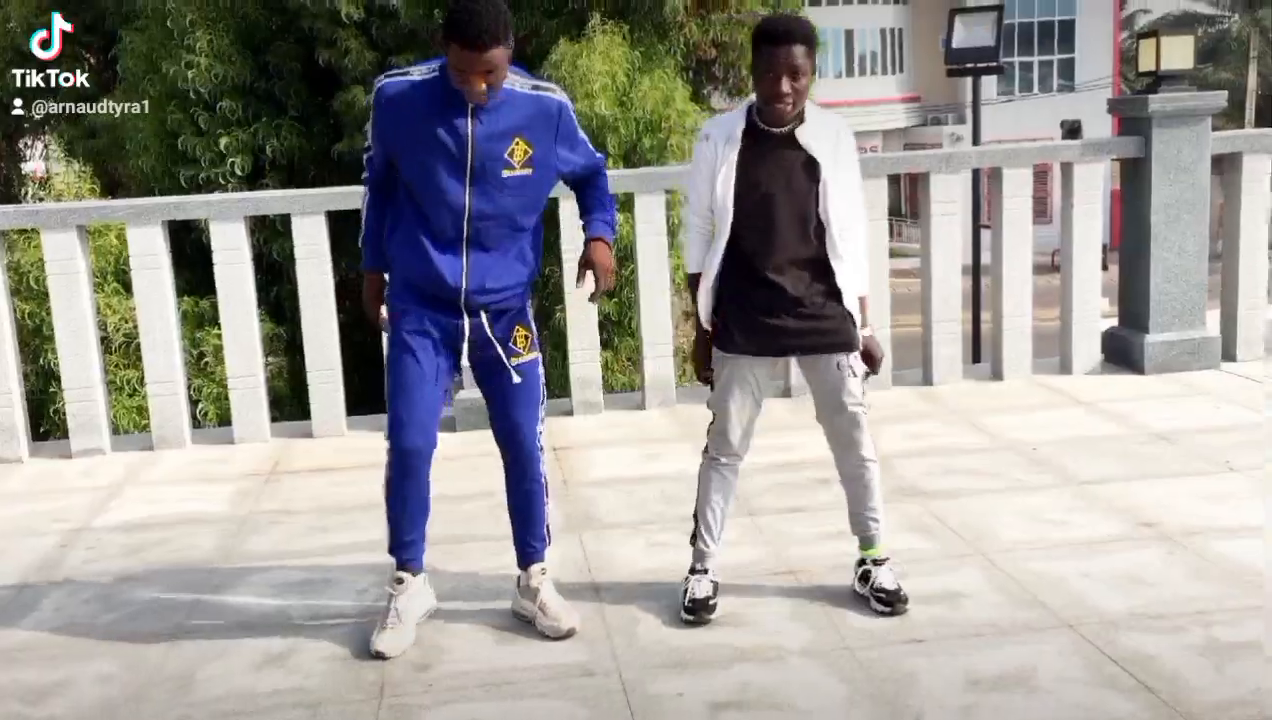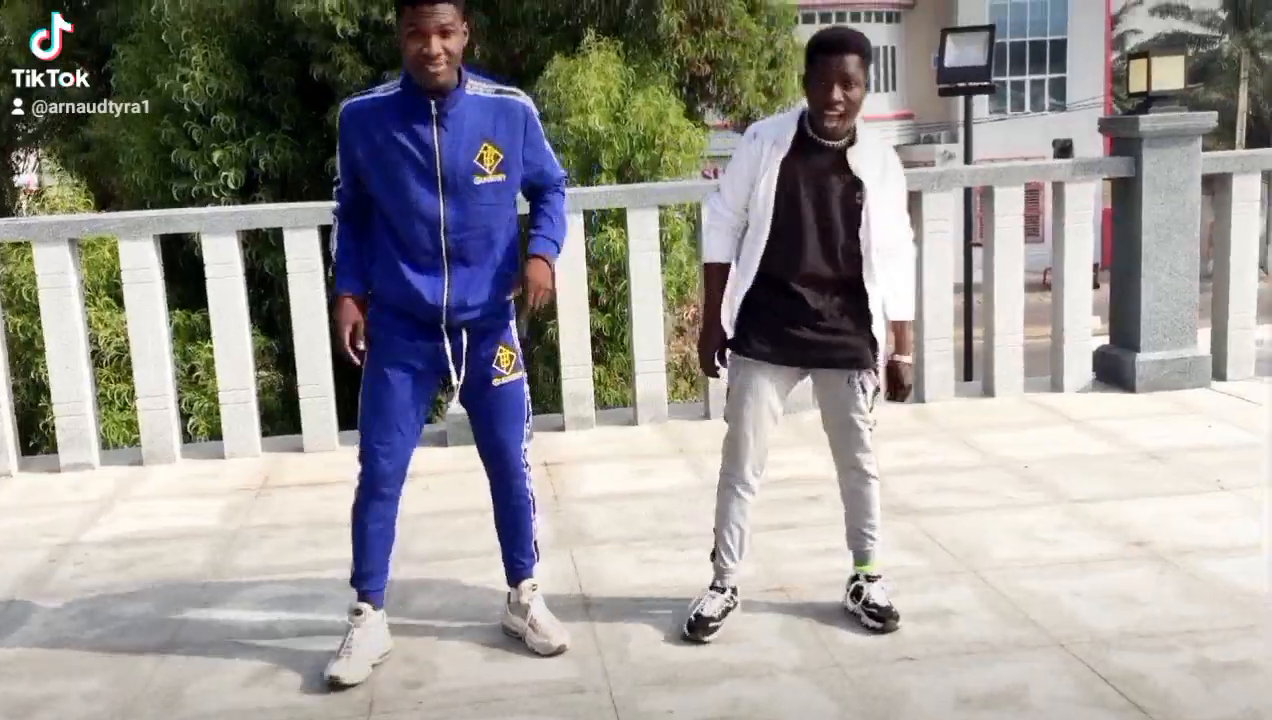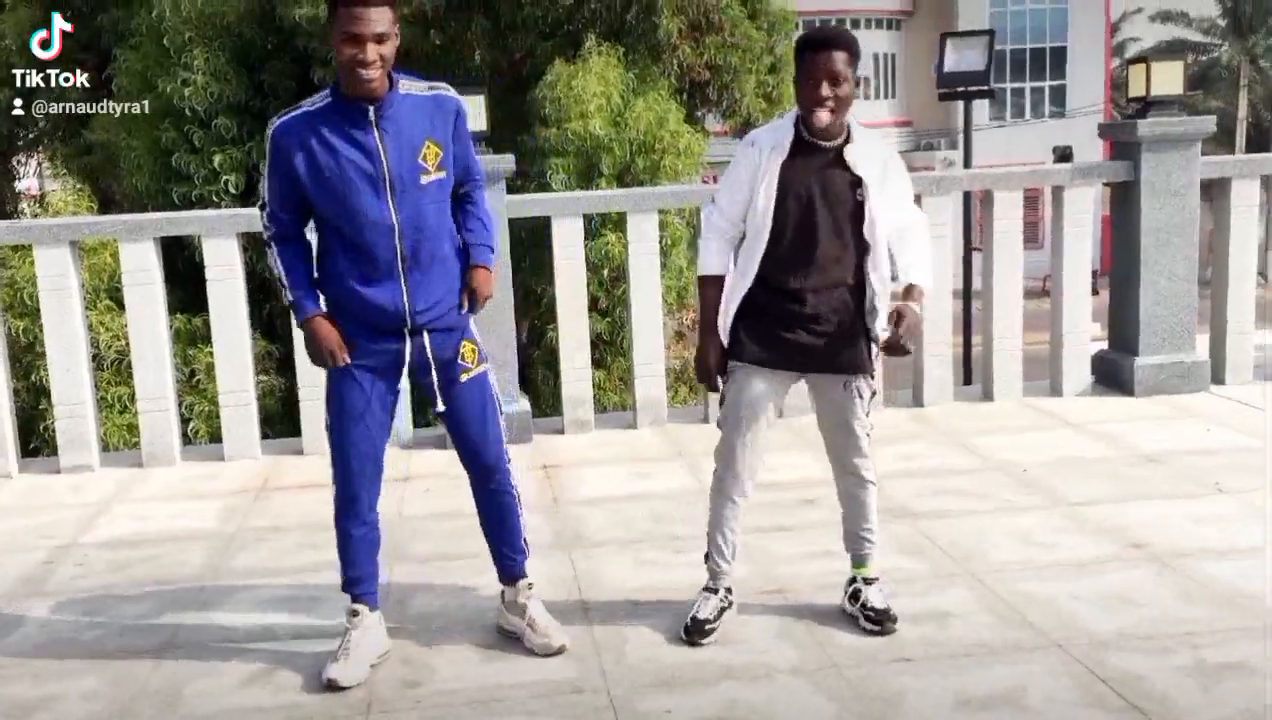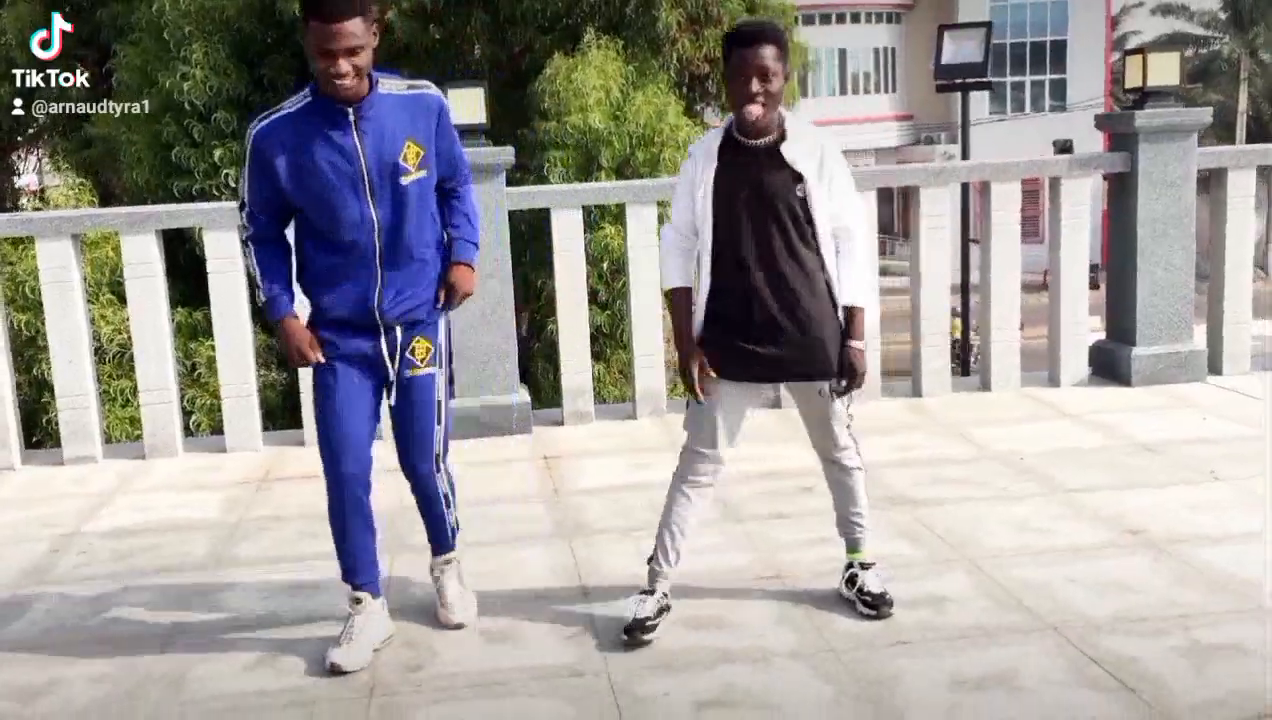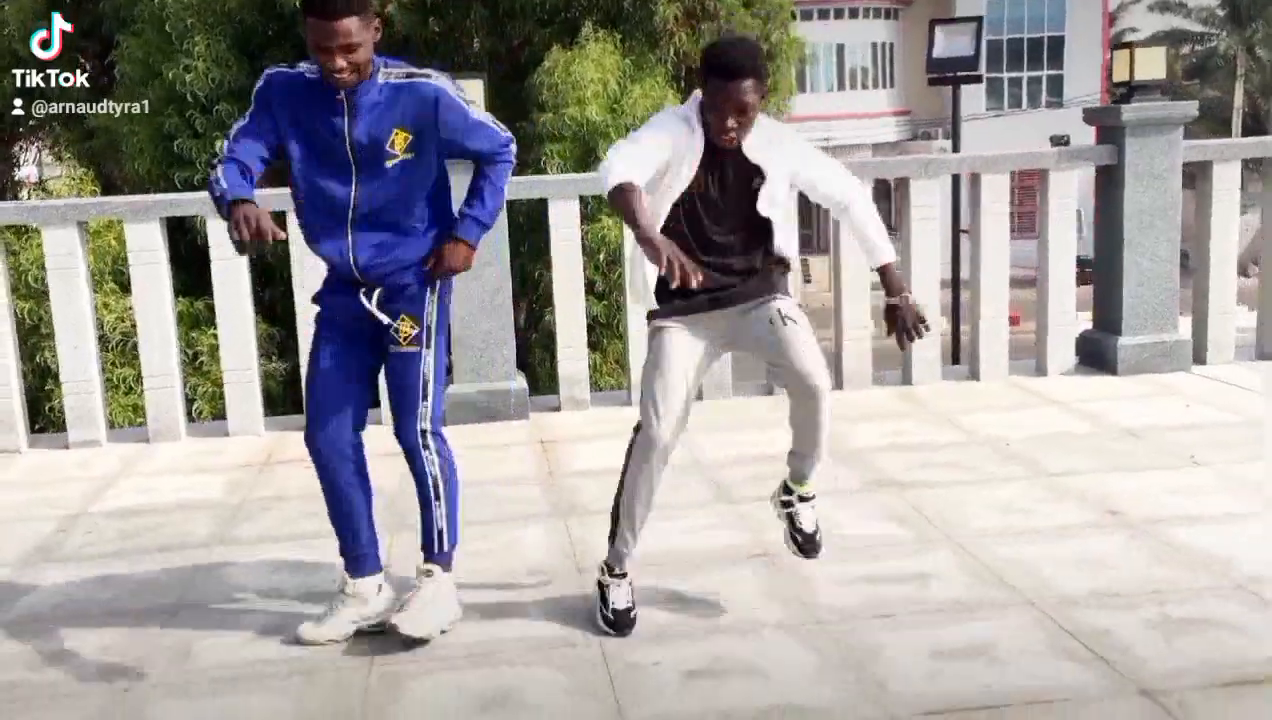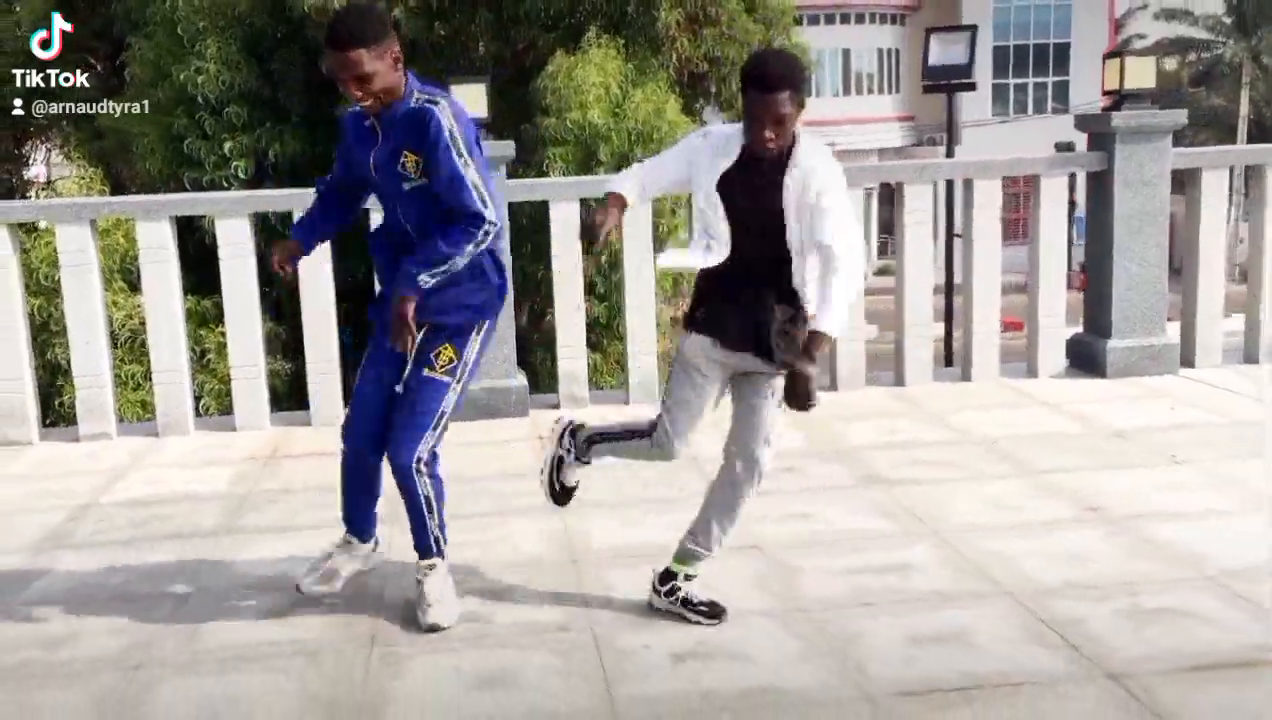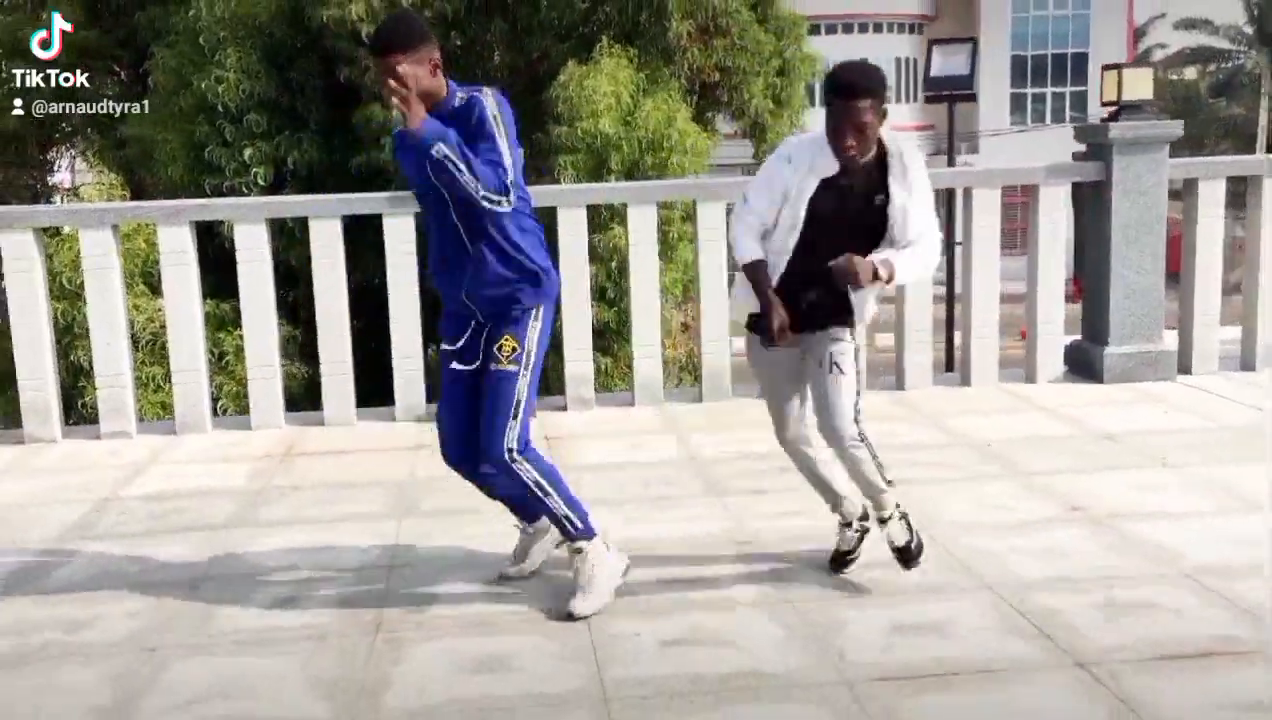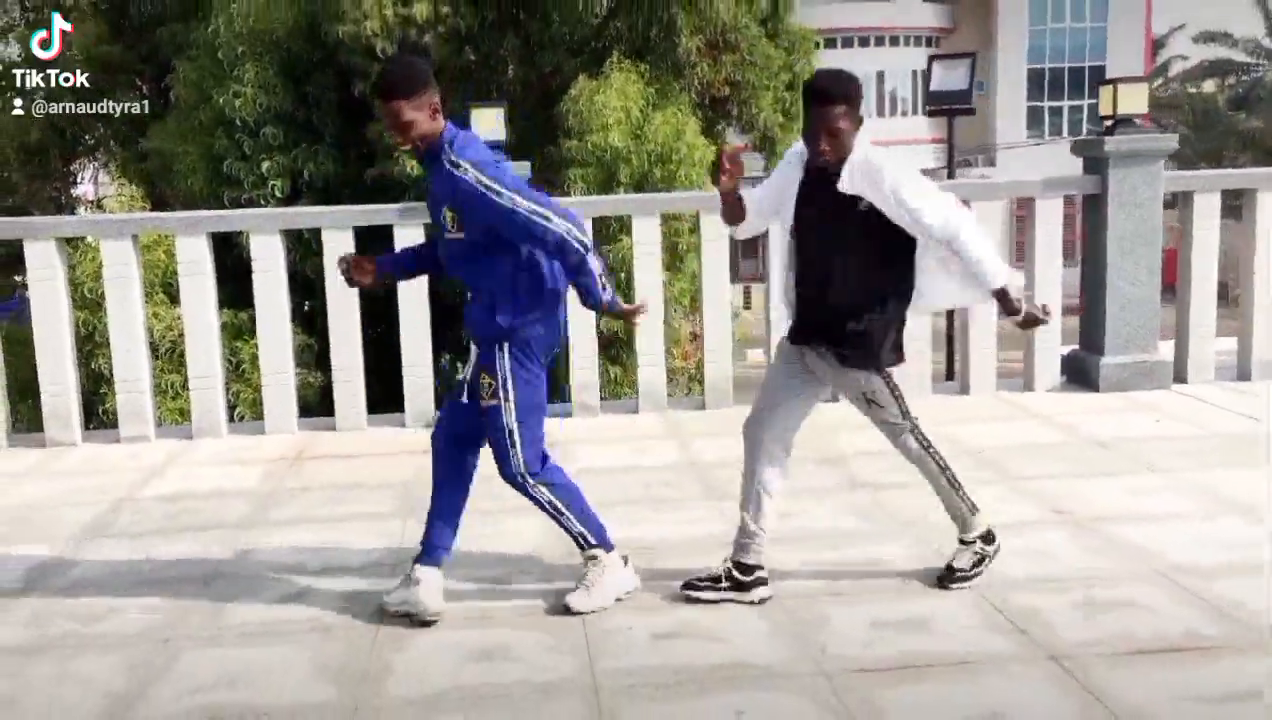
dt=0.3s
person 1, frame 1
left shoulder: (545, 107)
right shoulder: (394, 97)
left elbow: (591, 175)
right elbow: (379, 184)
left wrist: (599, 235)
right wrist: (372, 267)
left hip: (504, 307)
right hip: (419, 305)
left knee: (523, 445)
right knee: (410, 444)
left ankle: (533, 582)
right ankle: (409, 583)
person 1, frame 2
left shoulder: (510, 111)
right shoulder: (363, 116)
left elbow: (551, 188)
right elbow: (352, 211)
left wrist: (540, 252)
right wrist: (346, 292)
left hip: (485, 324)
right hip: (398, 328)
left knee: (509, 463)
right knee: (381, 471)
left ankle: (522, 598)
right ankle: (368, 618)
person 1, frame 3
left shoulder: (441, 107)
right shoulder: (294, 135)
left elbow: (470, 187)
right elbow: (281, 230)
left wrist: (480, 257)
right wrist: (308, 313)
left hip: (447, 326)
right hip: (360, 340)
left knee: (490, 464)
right knee: (356, 481)
left ankle: (517, 597)
right ankle: (365, 621)
person 1, frame 4
left shoulder: (423, 105)
right shoulder: (274, 136)
left elbow: (457, 184)
right elbow: (261, 233)
left wrist: (463, 255)
right wrist: (281, 315)
left hip: (419, 318)
right hip: (339, 335)
left knee: (423, 461)
right knee: (348, 473)
left ankle: (445, 563)
right ankle: (367, 607)
person 1, frame 5
left shoulder: (424, 93)
right shoulder: (281, 92)
left elbow: (499, 150)
right elbow: (233, 164)
left wrist: (471, 232)
right wrist: (238, 204)
left hip: (413, 287)
right hip: (344, 293)
left knee: (416, 427)
right knee: (328, 435)
left ankle: (437, 580)
right ankle: (363, 584)
person 1, frame 6
left shoulder: (436, 117)
right shoulder: (356, 127)
left elbow: (483, 220)
right elbow: (342, 197)
left wrist: (418, 288)
right wrist: (300, 238)
left hip: (462, 308)
right hip: (397, 304)
left knee: (410, 450)
right knee: (361, 434)
left ankle: (433, 568)
right ankle: (359, 540)
person 1, frame 7
left shoulder: (483, 109)
right shoulder: (408, 140)
left elbow: (501, 197)
left wrist: (426, 132)
left hip: (520, 301)
right hip: (465, 307)
left knee: (509, 448)
right knee: (461, 445)
left ankle: (597, 552)
right ankle: (540, 520)
person 1, frame 8
left shoulder: (466, 171)
right shoulder: (445, 158)
left elbow: (560, 227)
left wrist: (601, 299)
right wrist: (386, 267)
left hip: (516, 331)
right hip: (496, 329)
left knee: (521, 463)
right knee: (453, 441)
left ankle: (609, 563)
right ankle: (426, 577)
person 2, frame 1
left shoulder: (835, 139)
right shoulder: (718, 139)
left elbow: (852, 236)
right elbow: (699, 235)
left wrist: (863, 326)
right wrist: (702, 328)
left hip: (826, 318)
right hip: (744, 322)
left knee: (853, 441)
right knee: (725, 443)
left ankle: (872, 559)
right ankle: (703, 567)
person 2, frame 2
left shoulder: (882, 161)
right shoulder: (765, 141)
left elbow: (895, 258)
right elbow: (723, 226)
left wrist: (901, 349)
right wrist: (711, 320)
left hip: (847, 335)
right hip: (764, 331)
left knee: (858, 460)
right knee: (743, 459)
left ankle: (865, 577)
right ankle: (723, 583)
person 2, frame 3
left shoulder: (878, 158)
right shoulder: (761, 148)
left elbow: (910, 240)
right elbow: (719, 236)
left wrist: (907, 305)
right wrist: (711, 331)
left hip: (843, 337)
right hip: (760, 335)
left knee: (854, 462)
right knee: (737, 459)
left ankle: (863, 580)
right ankle: (717, 586)
person 2, frame 4
left shoulder: (818, 156)
right shoulder: (704, 156)
left elbow: (853, 248)
right elbow: (679, 248)
left wrist: (854, 339)
right wrist: (688, 342)
left hip: (812, 338)
right hip: (729, 342)
left knee: (839, 453)
right knee: (700, 463)
left ankle: (859, 564)
right ankle: (657, 585)
person 2, frame 5
left shoulder: (780, 142)
right shoulder: (675, 129)
left elbow: (851, 199)
right elbow: (617, 169)
left wrist: (896, 290)
right wrist: (653, 240)
left hip: (756, 289)
right hip: (683, 303)
left knee: (812, 382)
right knee: (657, 433)
left ankle: (797, 492)
right ankle: (616, 572)
person 2, frame 6
left shoulder: (818, 171)
right shoulder: (712, 146)
left elbow: (842, 269)
right elbow: (641, 178)
left wrist: (808, 361)
right wrist: (609, 211)
left hip: (780, 339)
right hip: (715, 322)
left knee: (748, 461)
right knee: (666, 440)
left ankle: (677, 578)
right ankle: (576, 441)
person 2, frame 7
left shoulder: (903, 166)
right shoulder: (796, 157)
left elbow: (925, 251)
right elbow: (747, 227)
left wrist: (880, 267)
right wrist: (770, 303)
left hip: (835, 319)
right hip: (778, 316)
left knee: (837, 425)
right knee: (787, 429)
left ankle: (888, 509)
right ankle: (850, 517)
person 2, frame 8
left shoulder: (881, 176)
right shoulder: (796, 165)
left elbow: (957, 229)
right elbow: (744, 223)
left wrist: (1011, 300)
right wrist: (729, 190)
left hip: (862, 344)
right hip: (808, 334)
left knee: (910, 443)
right knee: (762, 436)
left ankle: (976, 536)
right ankle: (745, 569)
